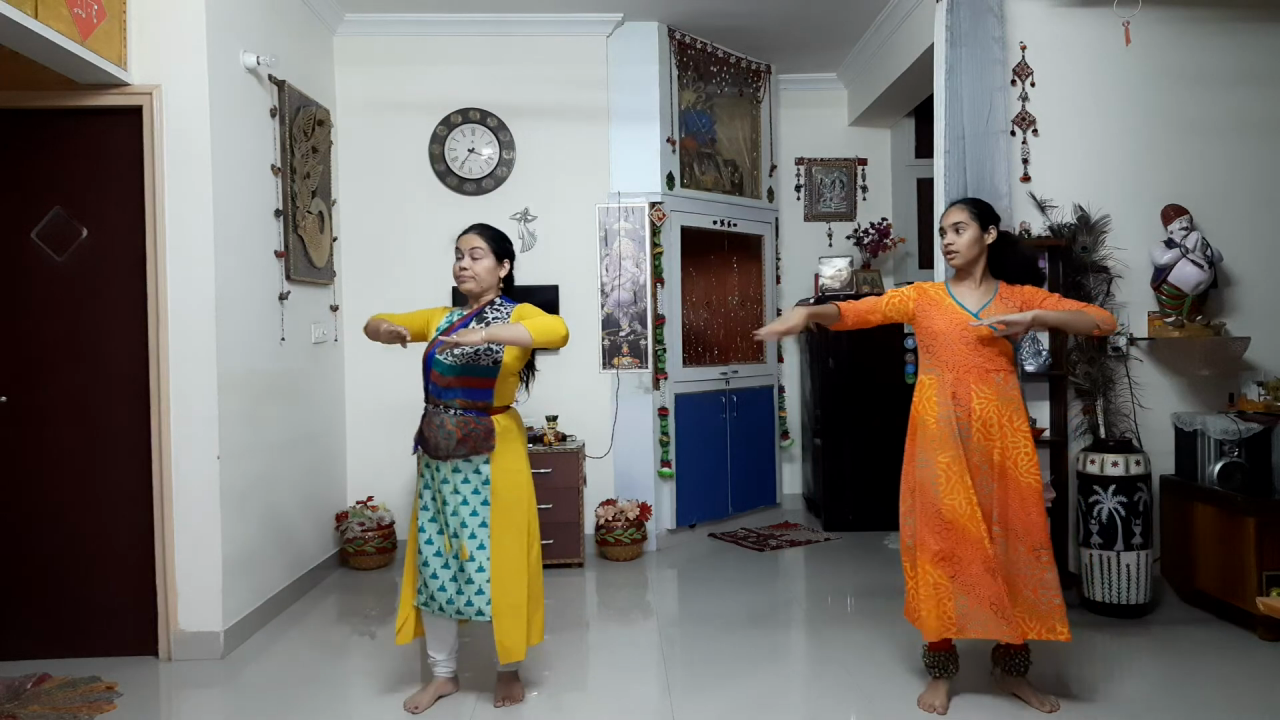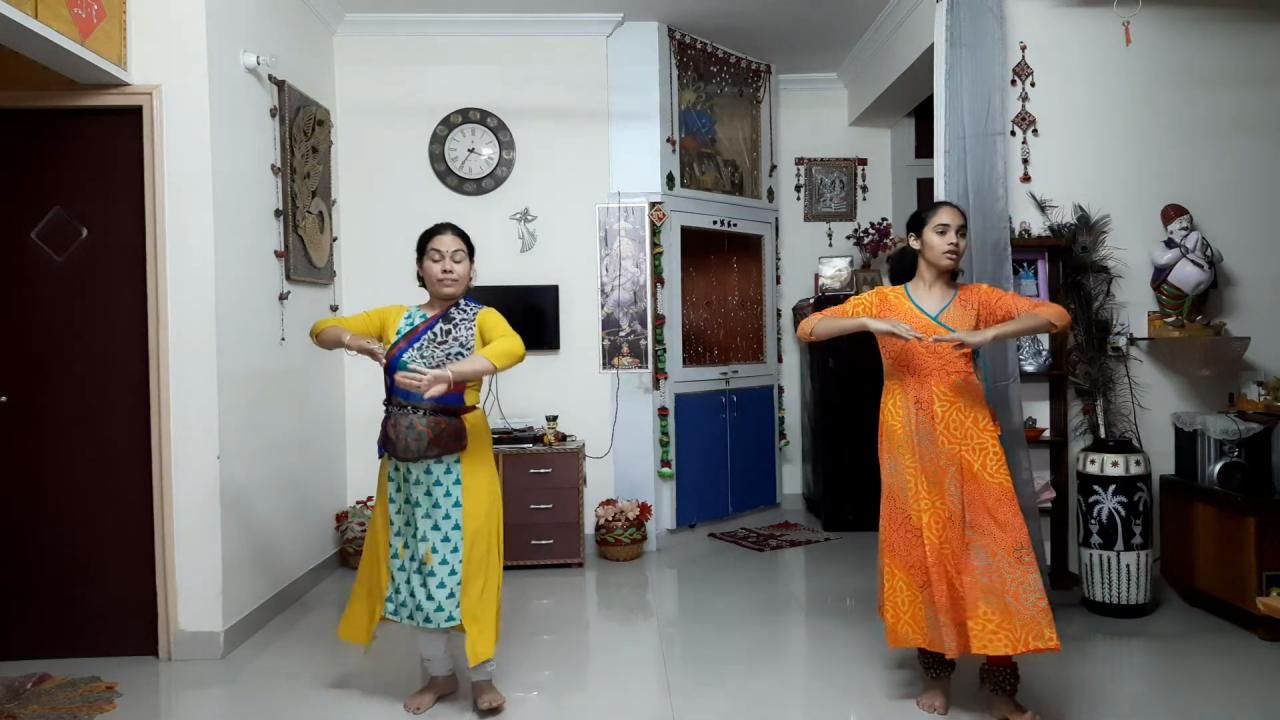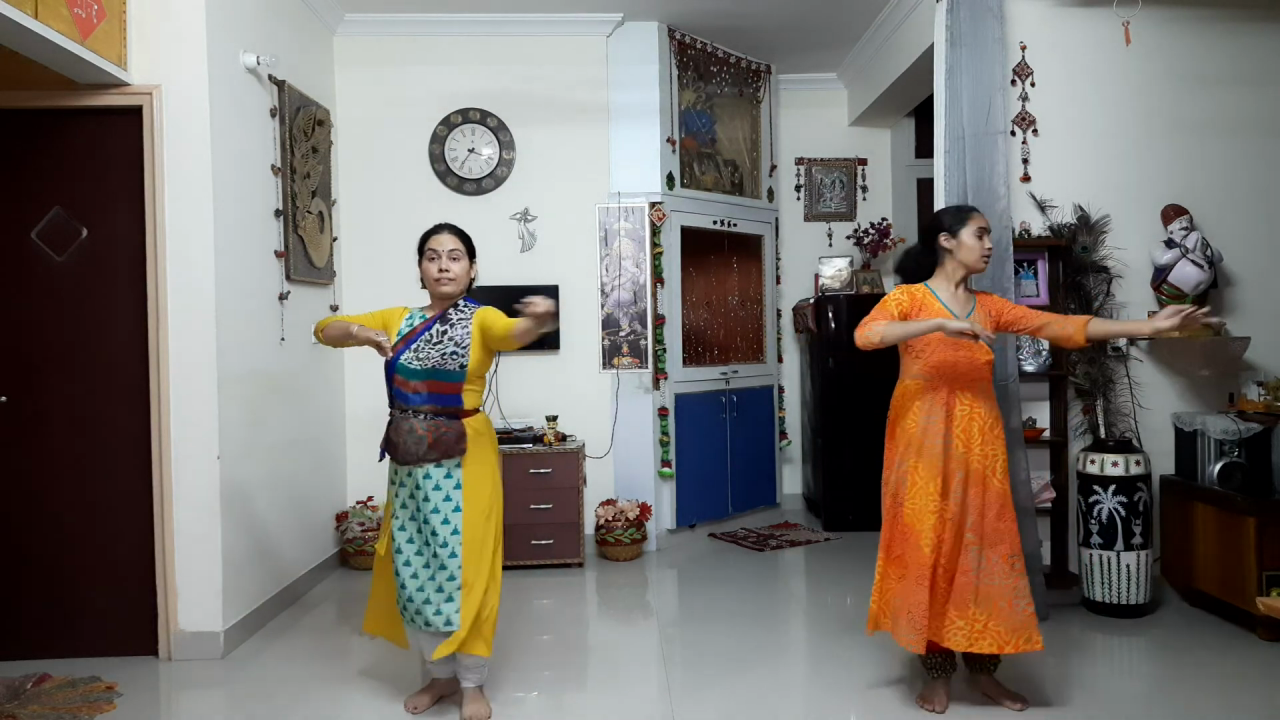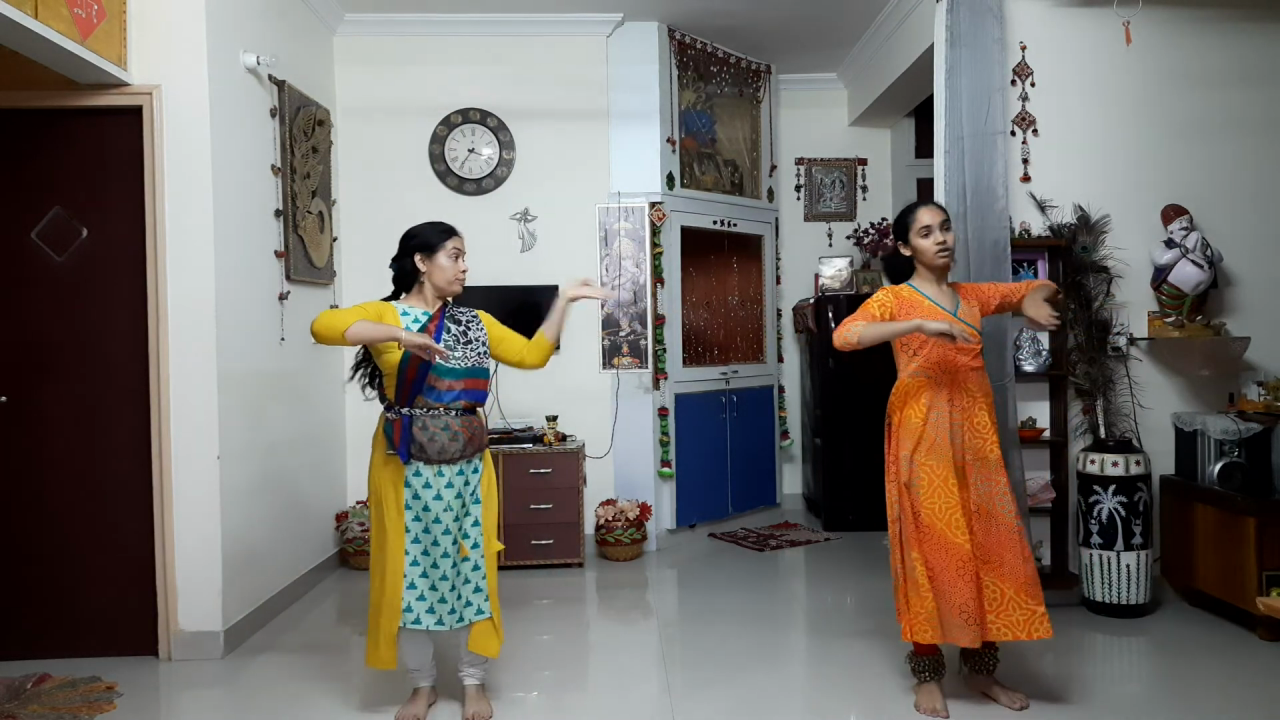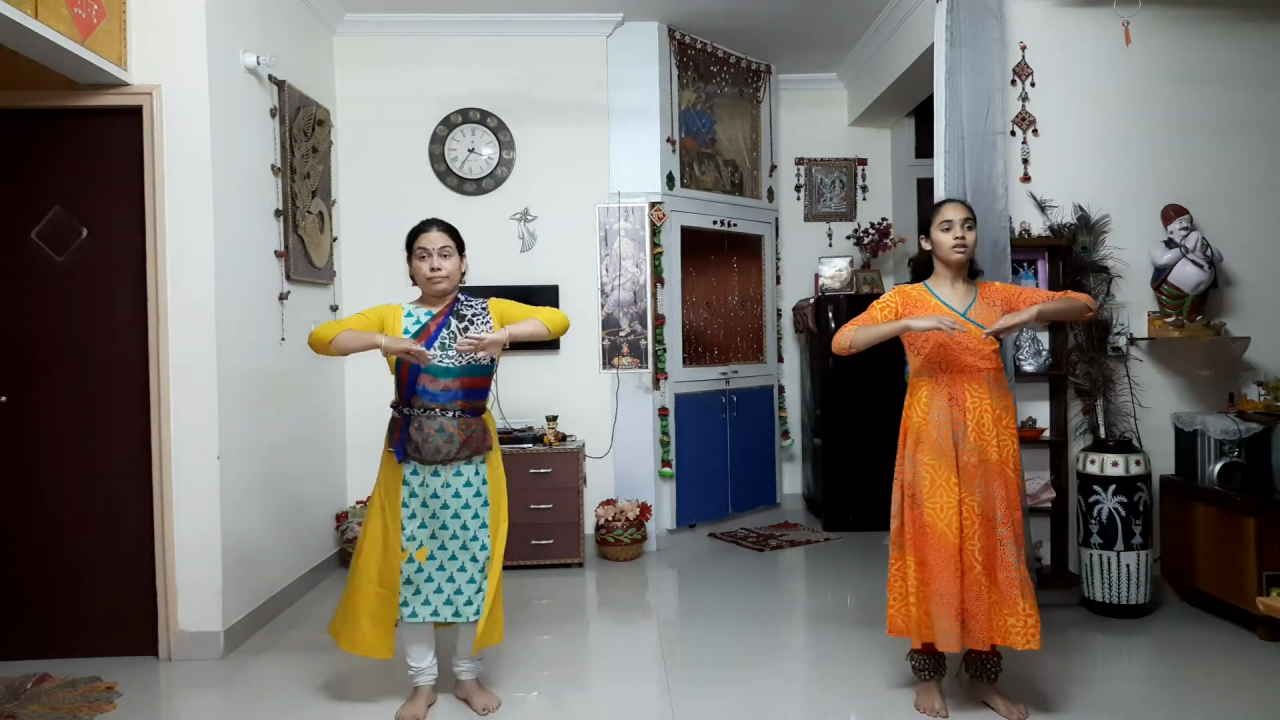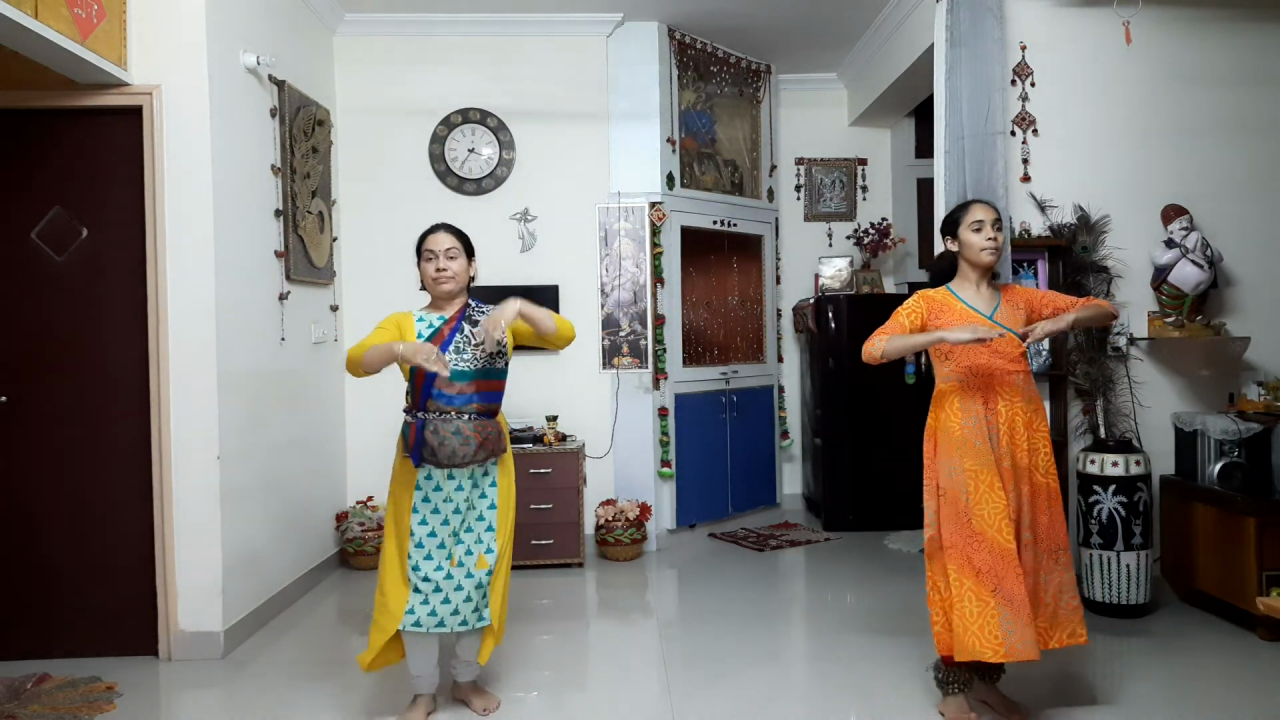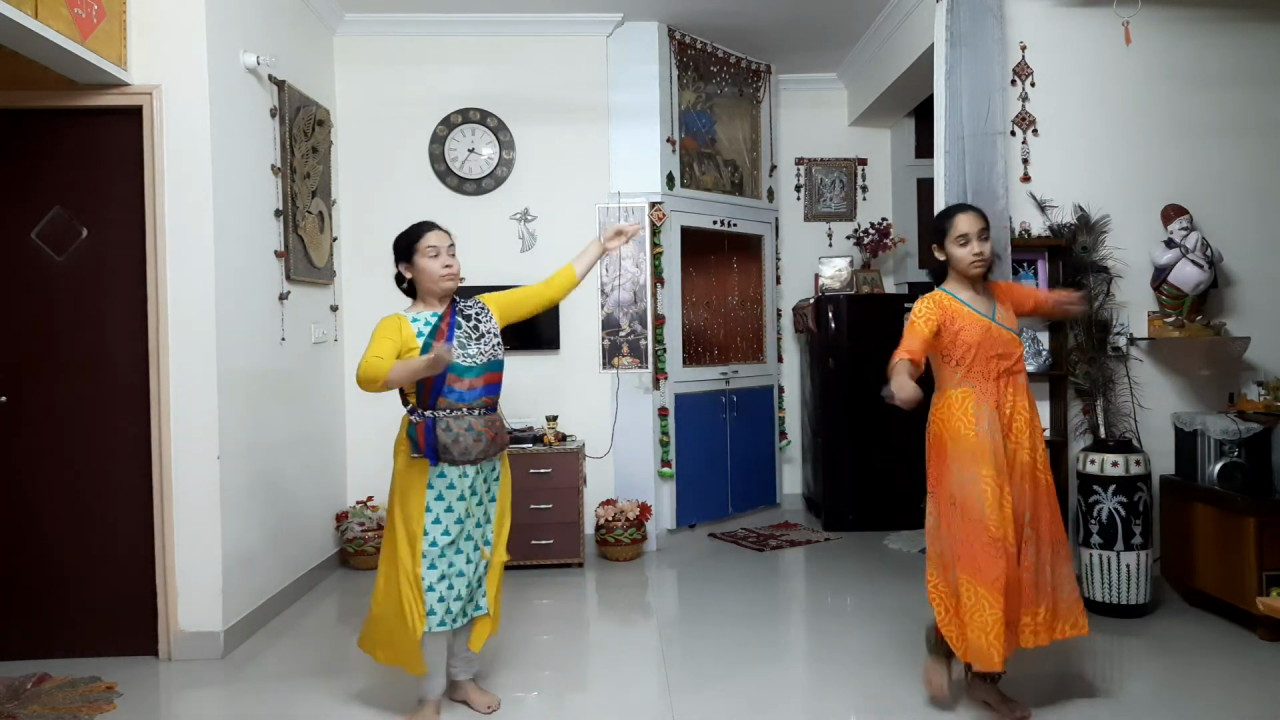
dt=0.7s
person 1, frame 1
left shoulder: (1020, 296)
right shoulder: (921, 296)
left elbow: (1104, 322)
right elbow: (849, 312)
left wrist: (1035, 318)
right wrist: (805, 312)
left hip: (1001, 432)
right hip: (939, 432)
left knee: (1012, 540)
right knee: (940, 542)
left ankle: (1010, 668)
right ankle: (940, 672)
person 1, frame 2
left shoulder: (979, 299)
right shoulder: (883, 300)
left elbow: (1057, 315)
right elbow: (808, 328)
left wrist: (992, 333)
right wrist: (869, 324)
left hip: (970, 438)
right hip: (910, 441)
left knee: (995, 548)
right knee: (921, 550)
right ankle: (937, 673)
person 1, frame 3
left shoulder: (992, 307)
right shoulder: (909, 296)
left elbow: (1067, 328)
right elbow: (865, 335)
left wrist: (1149, 325)
right wrist: (943, 325)
left hip: (979, 437)
right hip: (923, 439)
left knee: (985, 544)
right knee: (925, 545)
left ankle: (982, 670)
right ankle: (936, 670)
person 1, frame 4
left shoulder: (973, 295)
right shoulder: (894, 299)
left elbow: (1039, 286)
right elbow: (844, 336)
left wrist: (1035, 299)
right wrist: (919, 325)
left hip: (976, 434)
right hip: (923, 435)
left knee: (991, 544)
right knee: (932, 547)
left ankle: (981, 669)
right ankle: (927, 676)
person 1, frame 5
left shoulder: (998, 295)
right shoulder: (905, 298)
left elbow: (1085, 305)
right elbow: (841, 341)
left wrist: (1031, 312)
right wrist: (908, 323)
left hip: (990, 434)
right hip: (932, 435)
left knee: (991, 549)
right knee: (932, 546)
left ankle: (983, 677)
right ankle: (927, 675)
person 1, frame 6
left shoulder: (1023, 299)
right shoulder: (929, 302)
left elbow: (1107, 312)
right elbow: (872, 350)
left wrist: (1069, 317)
right wrist: (945, 335)
left hip: (1021, 441)
right hip: (962, 442)
left knee: (1015, 553)
right knee: (966, 553)
left ankle: (985, 676)
person 1, frame 7
left shoulder: (1007, 294)
right shoulder: (933, 306)
left elbow: (1065, 303)
right elbow: (905, 357)
left wrist: (1061, 300)
right wrist: (903, 381)
left hip: (1019, 440)
right hip: (964, 442)
left knee: (1019, 547)
right knee: (972, 549)
left ankle: (983, 676)
right ankle: (939, 649)
person 2, frame 1
left shoulder: (517, 316)
right shoulder: (441, 319)
left elbow: (558, 331)
right elbow: (377, 325)
left wrist: (484, 333)
right wrist: (387, 330)
left hip: (492, 457)
right hip: (438, 458)
left knee: (496, 560)
right knee: (435, 561)
left ankle: (507, 669)
right ankle: (443, 674)
person 2, frame 2
left shoulder: (481, 319)
right shoulder: (394, 318)
left elbow: (512, 349)
right elbow: (321, 331)
left wrist: (447, 374)
right wrist: (352, 339)
left hip: (460, 459)
right hip: (404, 462)
left knee: (467, 564)
right knee: (411, 565)
left ankle: (482, 676)
right ankle: (439, 676)
person 2, frame 3
left shoulder: (480, 320)
right shoulder: (400, 319)
left elbow: (512, 332)
right elbow: (325, 330)
left wrist: (539, 321)
right wrist: (358, 332)
left hip: (463, 462)
right hip: (409, 465)
left knee: (463, 567)
right knee: (411, 568)
right ankle: (442, 674)
person 2, frame 4
left shoulder: (475, 321)
right shoulder: (385, 315)
left elbow: (533, 355)
right elbow: (324, 327)
left wrist: (565, 302)
right wrist: (400, 338)
left hip: (466, 462)
right hip: (406, 463)
left knee: (470, 563)
right knee: (413, 567)
person 2, frame 5
left shoulder: (490, 311)
right shoulder: (390, 317)
left elbow: (557, 320)
right elbow: (320, 338)
left wrist: (501, 336)
right wrist: (384, 343)
left hip: (471, 462)
right hip: (412, 463)
left knee: (472, 563)
right knee: (413, 567)
left ankle: (468, 676)
person 2, frame 6
left shoulder: (500, 318)
right shoulder: (401, 323)
left elbow: (564, 334)
right elbow: (357, 360)
left wrist: (520, 308)
right wrist: (409, 353)
left hip: (483, 467)
right hip: (423, 468)
left knee: (479, 570)
right knee: (421, 574)
left ankle: (465, 679)
person 2, frame 7
left shoulder: (485, 309)
right shoulder: (396, 326)
left elbow: (549, 289)
right elbow: (368, 374)
left wrist: (600, 246)
right wrist: (425, 365)
left hip: (485, 464)
right hip: (429, 467)
left knee: (478, 567)
right knee: (431, 574)
left ankle: (462, 675)
